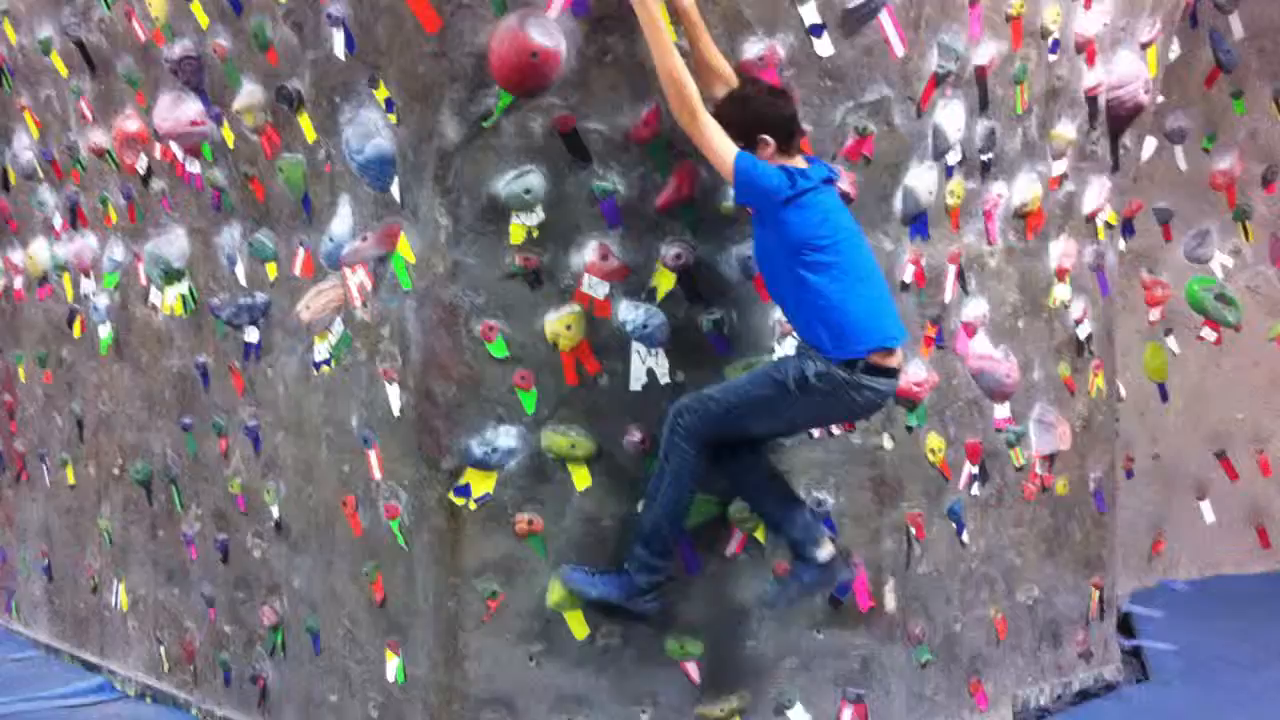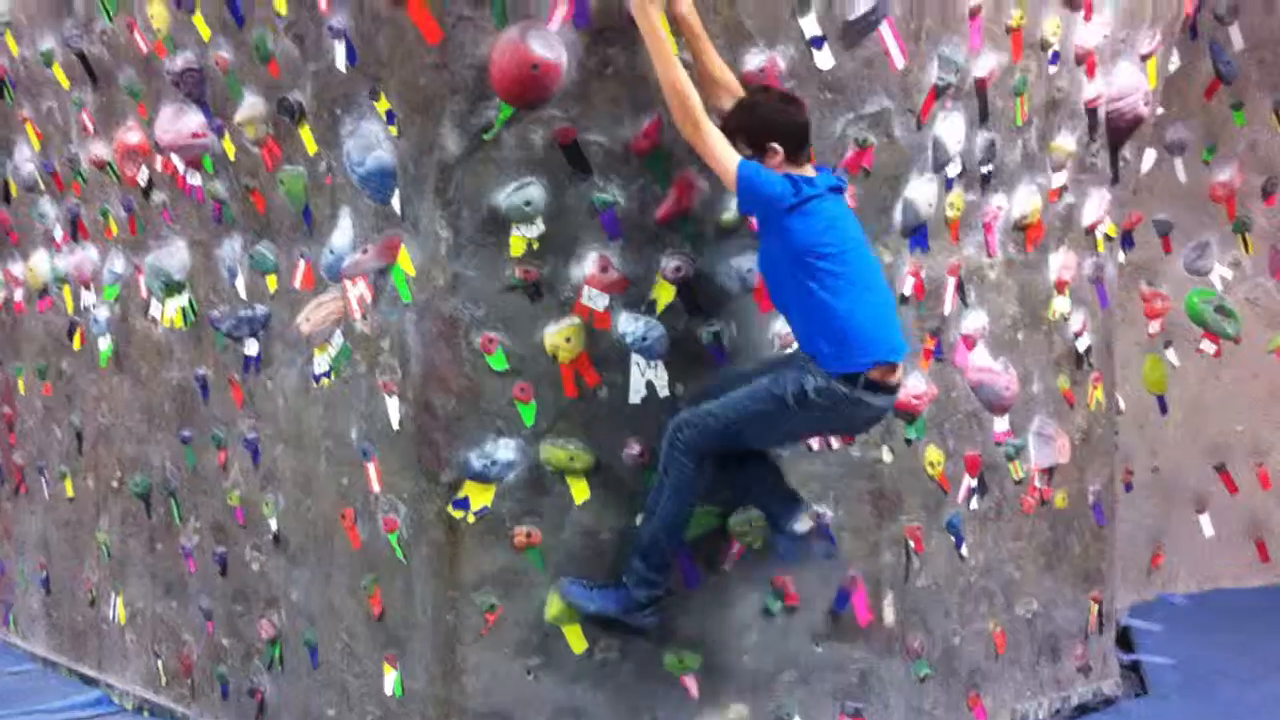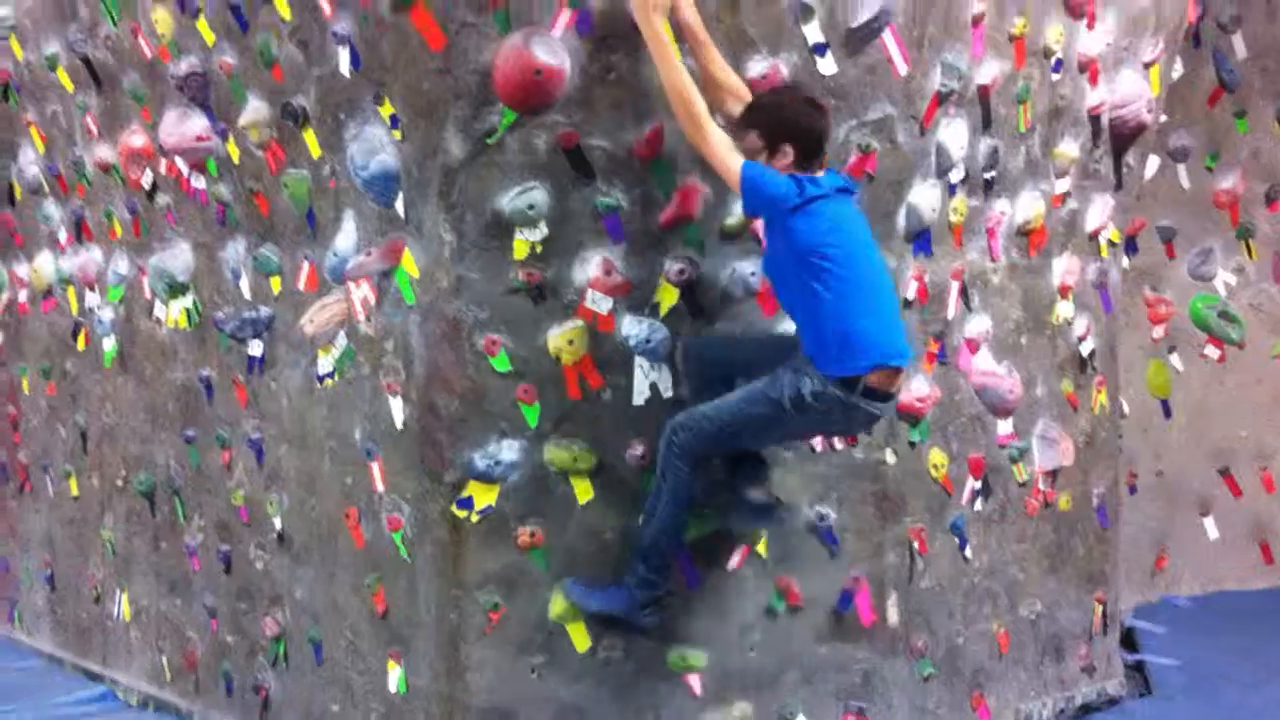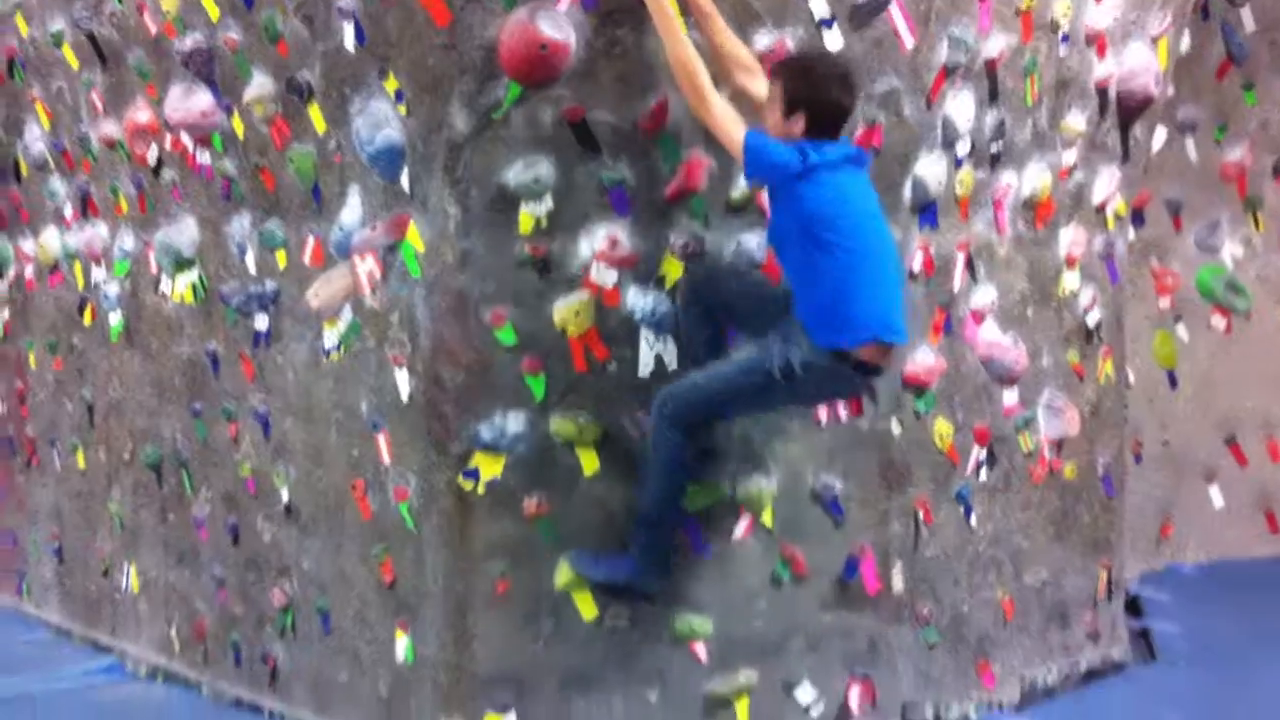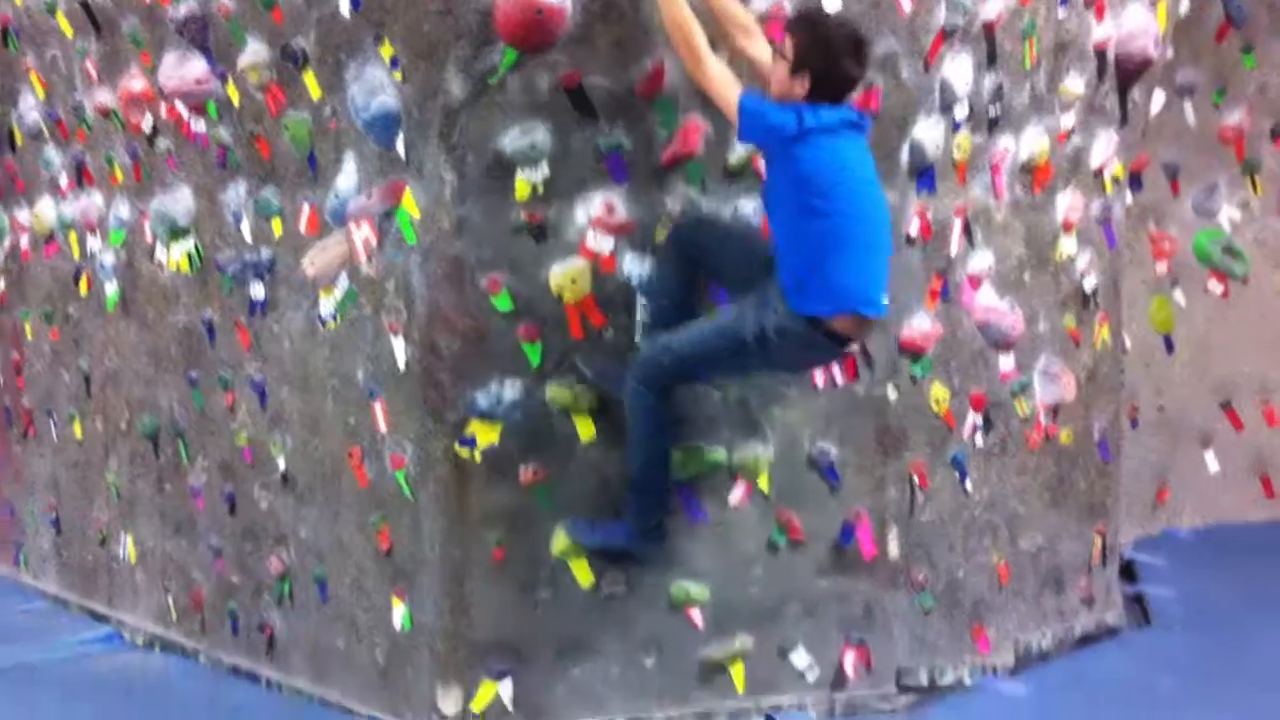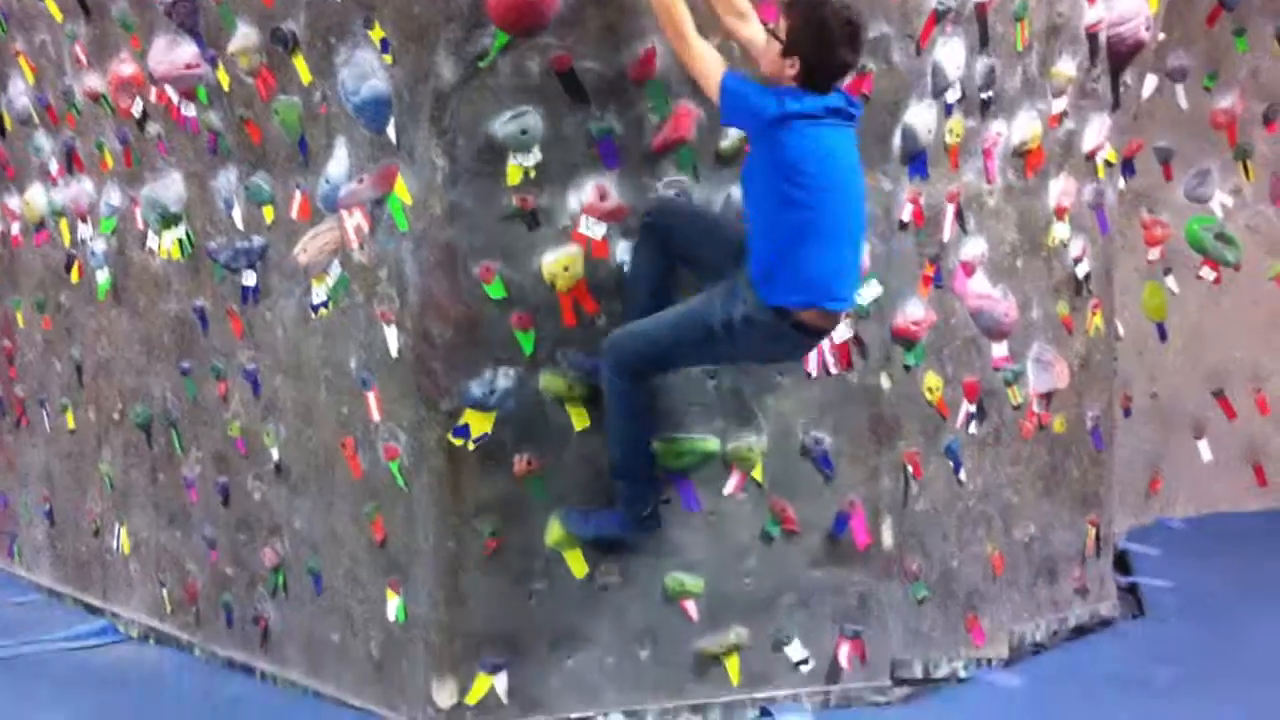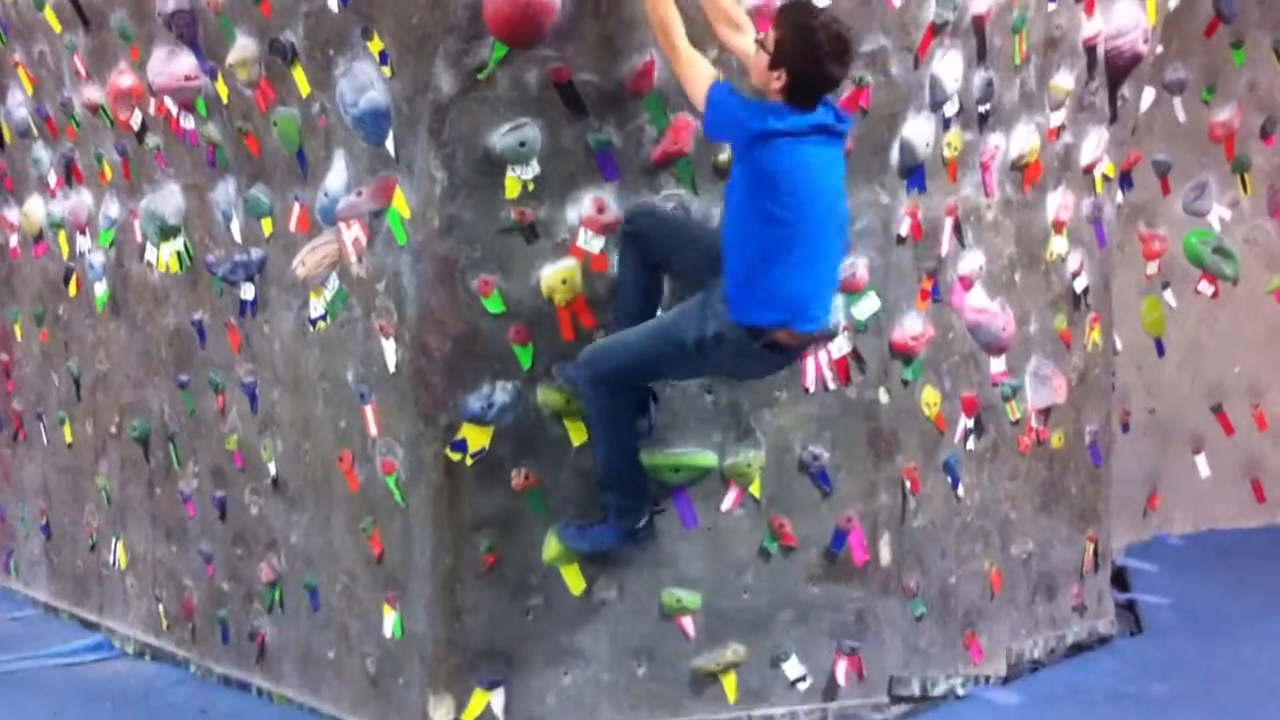
dt=0.1s
person 1, frame 1
left shoulder: (777, 189)
right shoulder: (802, 174)
left elbow: (692, 116)
right elbow: (725, 90)
left hip: (850, 373)
right hip: (858, 365)
left knee: (689, 422)
right knee: (720, 434)
left ankle: (639, 581)
right ankle: (816, 550)
person 1, frame 2
left shoulder: (781, 197)
right shoulder: (813, 185)
left elbow: (695, 125)
right elbow: (730, 100)
left hip: (850, 385)
right hip: (858, 377)
left knee: (689, 436)
right knee: (712, 405)
left ankle: (638, 594)
right ankle: (790, 514)
person 1, frame 3
left shoulder: (791, 199)
right shoulder: (824, 185)
left elbow: (700, 132)
right elbow: (737, 104)
left hip: (844, 387)
right hip: (836, 363)
left knee: (684, 439)
right knee: (699, 356)
left ankle: (641, 592)
right ankle: (744, 475)
person 1, frame 4
left shoulder: (796, 167)
right shoulder: (835, 157)
left elbow: (705, 101)
right elbow: (748, 73)
left hip: (837, 357)
right hip: (832, 333)
left knee: (675, 410)
right knee: (701, 283)
left ankle: (647, 559)
right ankle: (694, 443)
person 1, frame 5
left shoulder: (794, 129)
right shoulder: (834, 116)
left elbow: (701, 62)
left hip: (810, 325)
right hip: (808, 288)
left knee: (648, 372)
right knee: (688, 233)
left ankle: (643, 522)
right ankle: (638, 375)
person 1, frame 6
left shoulder: (776, 113)
right shoulder: (825, 103)
left hip: (781, 314)
right hip: (784, 276)
left knee: (622, 359)
right knee: (661, 220)
left ankle: (634, 509)
right ankle: (632, 368)
person 1, frame 7
left shoulder: (759, 126)
right shoulder: (826, 117)
left elbow: (677, 48)
left hip: (752, 333)
right hip: (775, 300)
left knee: (594, 371)
right knee: (641, 222)
left ankle: (630, 518)
right ankle: (629, 378)
